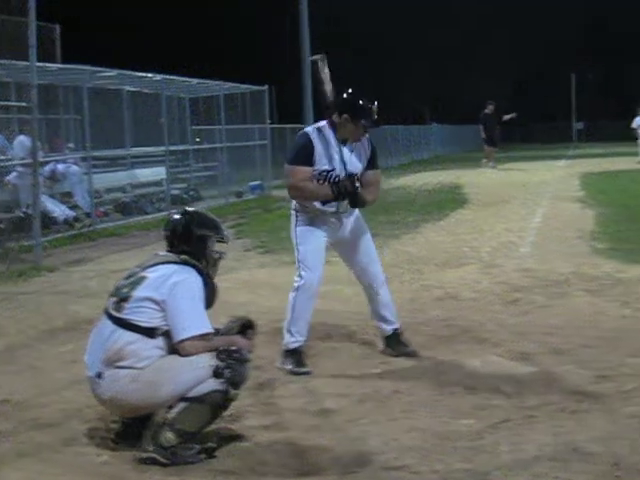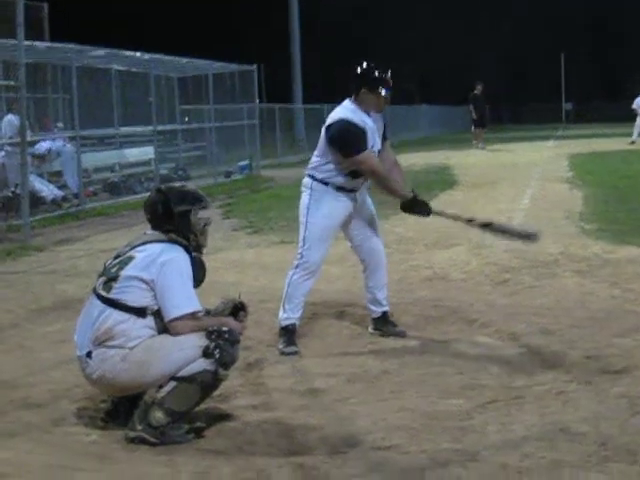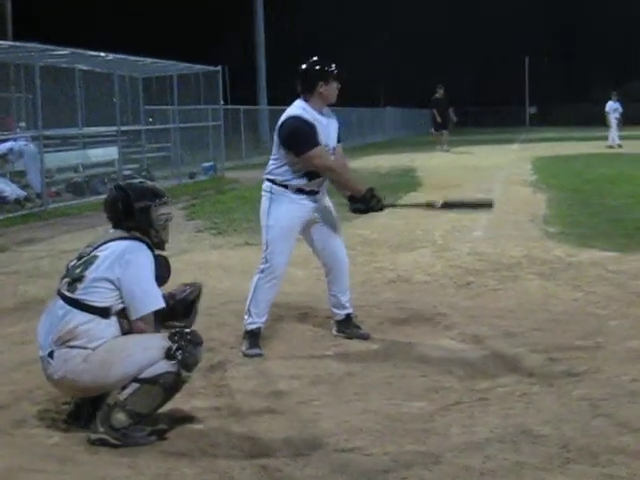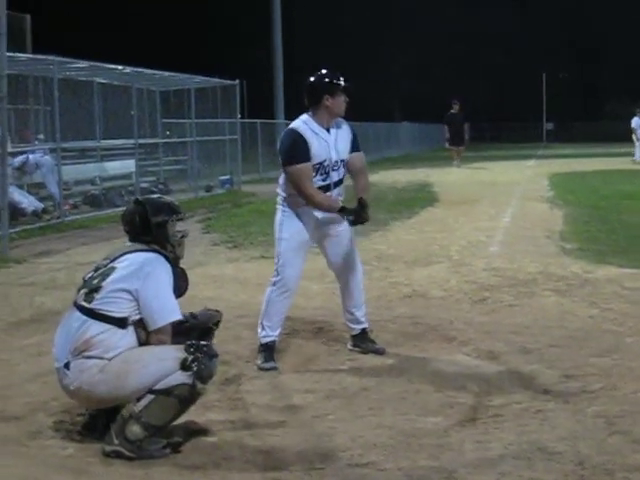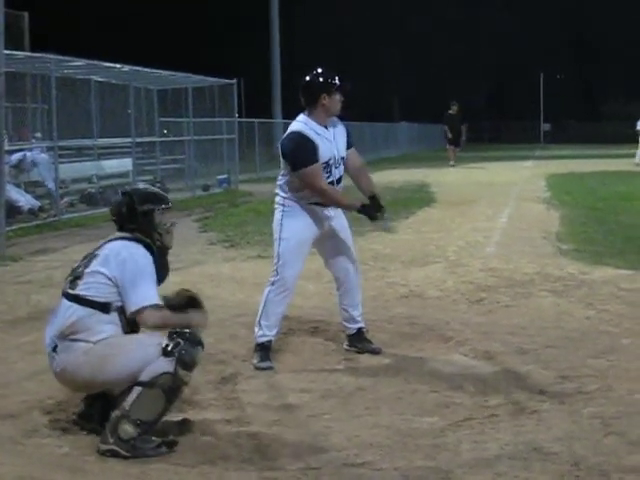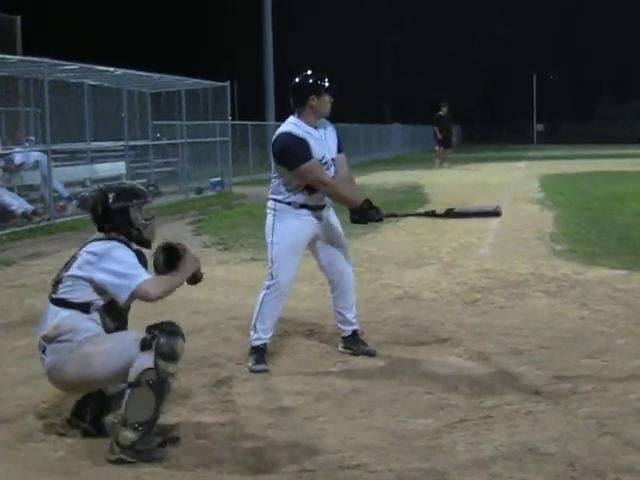
dt=0.5s
person 1, frame 1
left shoulder: (365, 144)
right shoulder: (309, 140)
left elbow: (373, 187)
right elbow: (295, 187)
left wrist: (360, 196)
right wrist: (335, 191)
left hip: (348, 218)
right hip: (311, 219)
left knee: (374, 275)
right knee: (308, 281)
left ankle: (391, 335)
right ankle: (292, 349)
person 1, frame 2
left shoulder: (371, 118)
right shoulder: (345, 124)
left elbow: (387, 160)
right elbow: (376, 171)
left wrist: (405, 196)
right wrist: (410, 198)
left hip: (356, 195)
right hip: (324, 195)
left knee: (375, 255)
right knee: (309, 261)
left ankle: (380, 316)
right ankle: (287, 327)
person 1, frame 3
left shoulder: (328, 117)
right shoulder: (297, 122)
left elbow: (337, 162)
right elbow: (328, 168)
left wrist: (353, 195)
right wrist: (365, 193)
left hip: (316, 197)
right hip: (285, 199)
left knee: (337, 259)
right knee: (273, 266)
left ankle: (343, 319)
right ankle: (252, 330)
person 1, frame 4
left shoulder: (345, 130)
right shoulder: (296, 135)
left elbow: (358, 170)
right elbow: (304, 189)
left wrist: (362, 202)
right wrist: (343, 210)
left hip: (334, 212)
right hip: (297, 213)
left knee: (352, 270)
right knee: (285, 278)
left ankle: (359, 333)
right ankle: (267, 343)
person 1, frame 5
left shoulder: (338, 128)
right shoulder: (298, 137)
left elbow: (355, 166)
right elbow: (319, 188)
left wrist: (373, 197)
right wrist: (360, 207)
left hip: (331, 210)
right hip: (297, 212)
left knee: (348, 271)
right knee: (284, 278)
left ankle: (354, 333)
right ankle: (263, 343)
person 1, frame 6
left shoulder: (329, 130)
right shoulder: (289, 137)
left elbow: (342, 173)
right elbow: (322, 182)
left wrist: (357, 205)
right wrist: (362, 204)
left hip: (323, 213)
right hip: (289, 215)
left knee: (343, 273)
right knee: (279, 281)
left ankle: (349, 335)
right ankle: (258, 346)
person 2, frame 1
left shoulder: (156, 266)
right shoulder: (184, 275)
right elbow: (189, 346)
left wrist: (223, 334)
right wrist: (232, 342)
left hip: (105, 379)
right hip: (124, 383)
left knee: (202, 352)
right knee: (232, 363)
left ankle: (137, 424)
right ankle: (163, 442)
person 2, frame 2
left shoulder: (144, 246)
right shoulder: (171, 254)
right elbow: (181, 325)
left wrist: (213, 315)
right wrist: (224, 324)
left hip: (95, 358)
right hip: (113, 362)
left knee: (197, 331)
right knee: (223, 344)
left ankle: (128, 404)
right ankle: (152, 422)
person 2, frame 3
left shoulder: (108, 245)
right shoulder: (134, 251)
right elbow: (142, 325)
left wrist: (168, 300)
right wrist: (169, 334)
left hip: (56, 358)
right hip: (75, 363)
left knee: (150, 333)
right knee: (186, 345)
left ankle: (90, 405)
right ankle: (114, 424)
person 2, frame 4
left shoulder: (122, 258)
right shoulder: (152, 262)
right elbow: (160, 337)
left wrist: (191, 322)
left hip: (72, 370)
right hip: (91, 374)
right knee: (201, 358)
left ankle: (107, 416)
right ankle: (129, 436)
person 2, frame 5
left shoulder: (116, 248)
right shoulder: (133, 251)
left elbow: (134, 313)
right elbow: (148, 318)
left wrist: (177, 313)
right wrist: (188, 320)
left hip: (69, 356)
right hip: (80, 358)
right knee: (185, 346)
left ankle: (99, 406)
right ankle: (124, 435)
person 2, frame 6
left shoulder: (104, 249)
right shoulder: (111, 250)
right elbow: (150, 291)
left wrist: (171, 270)
right wrist: (184, 270)
left hip: (70, 355)
right hip: (69, 358)
left knee: (147, 358)
right knee: (166, 340)
left ankle: (90, 412)
right ankle: (130, 440)
